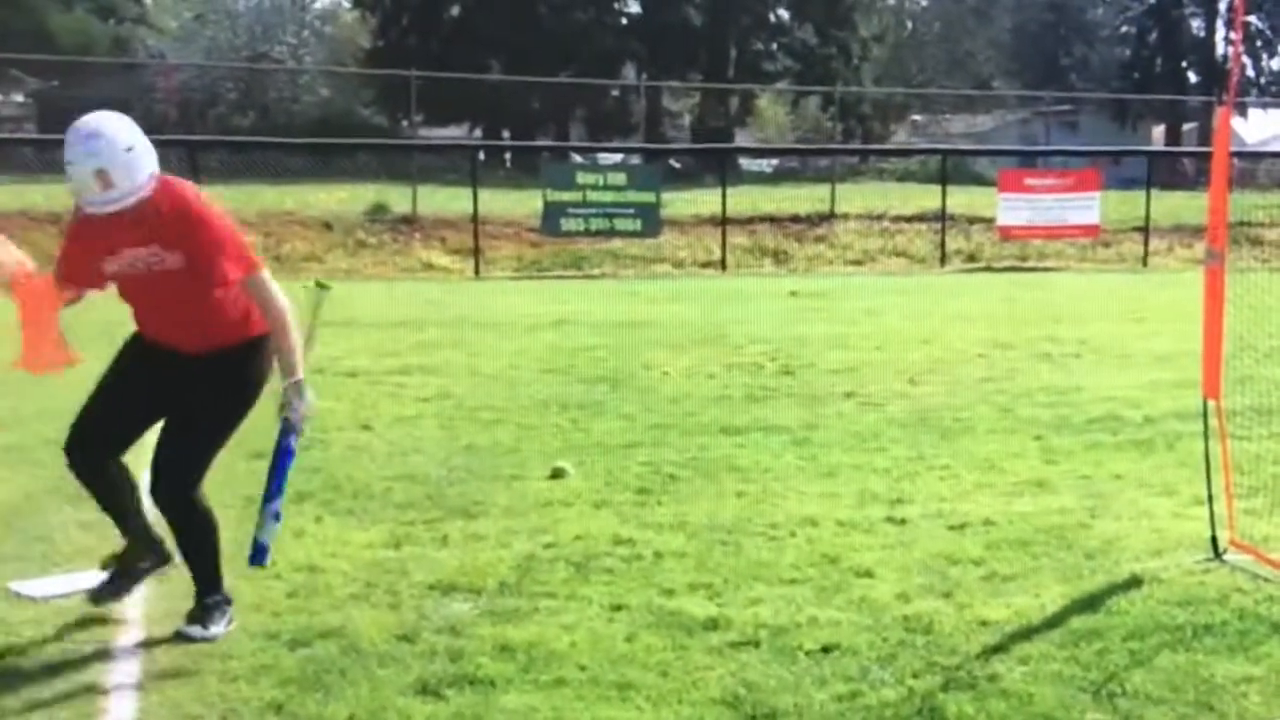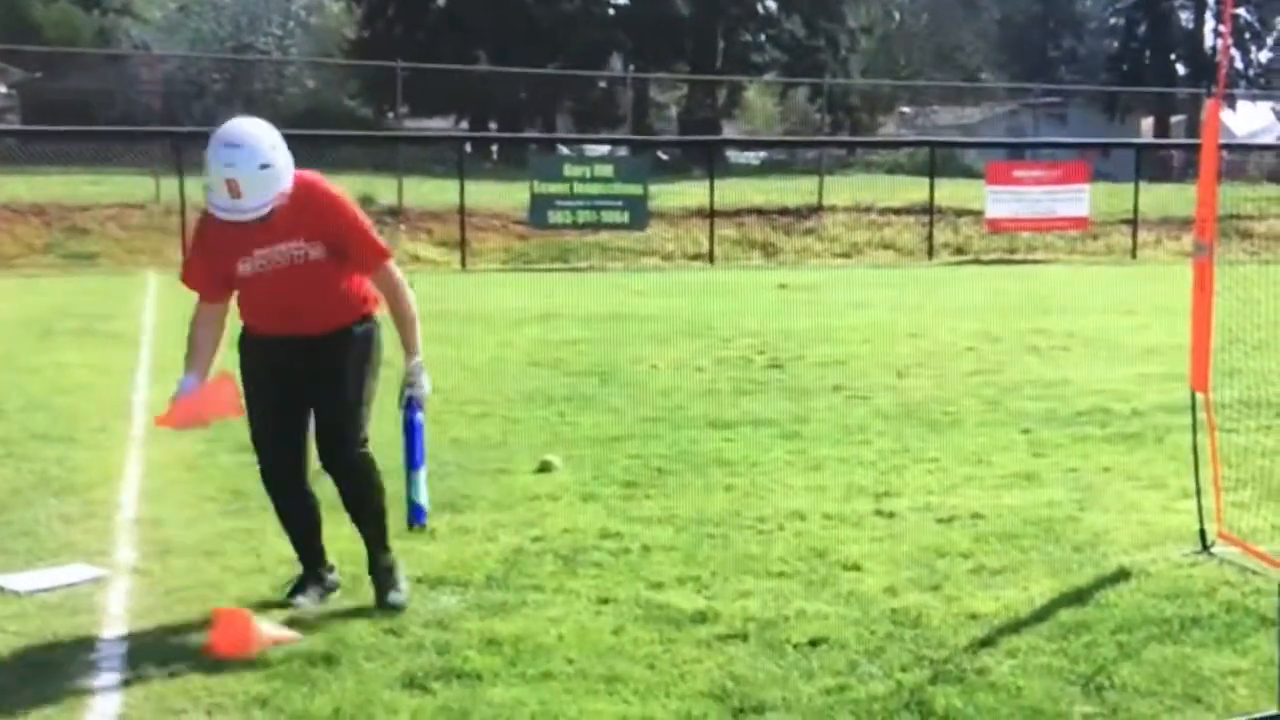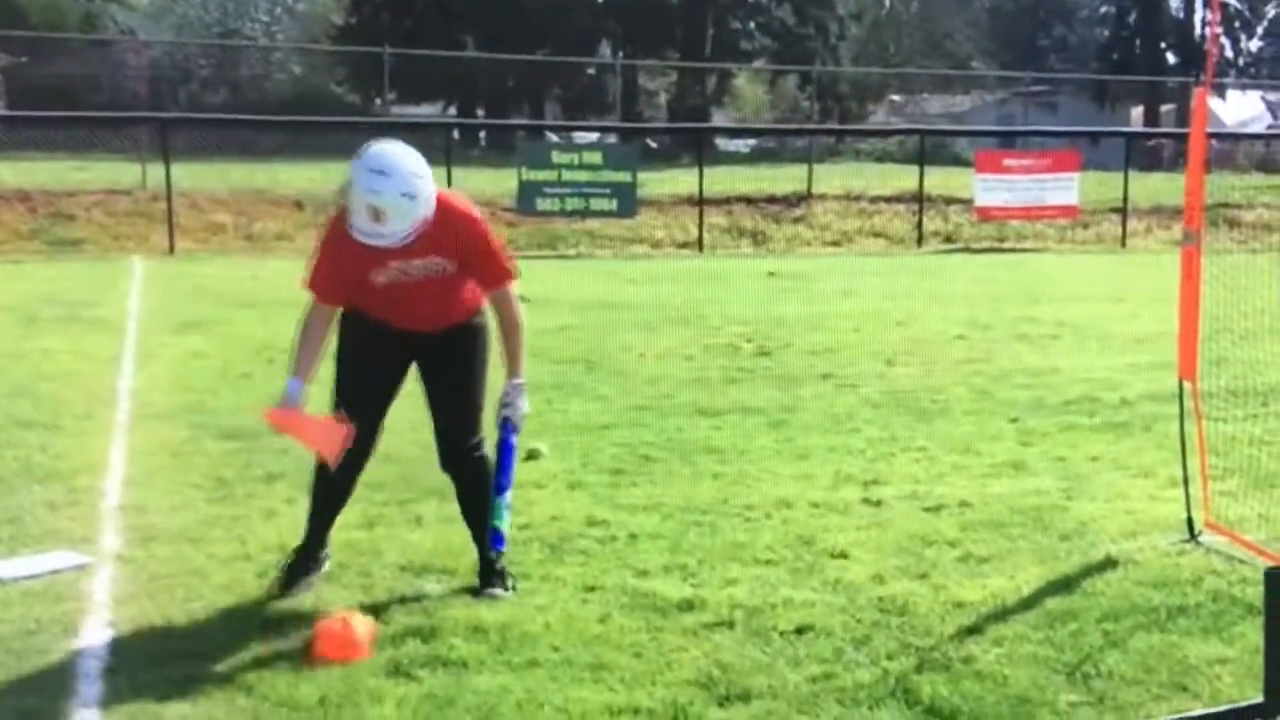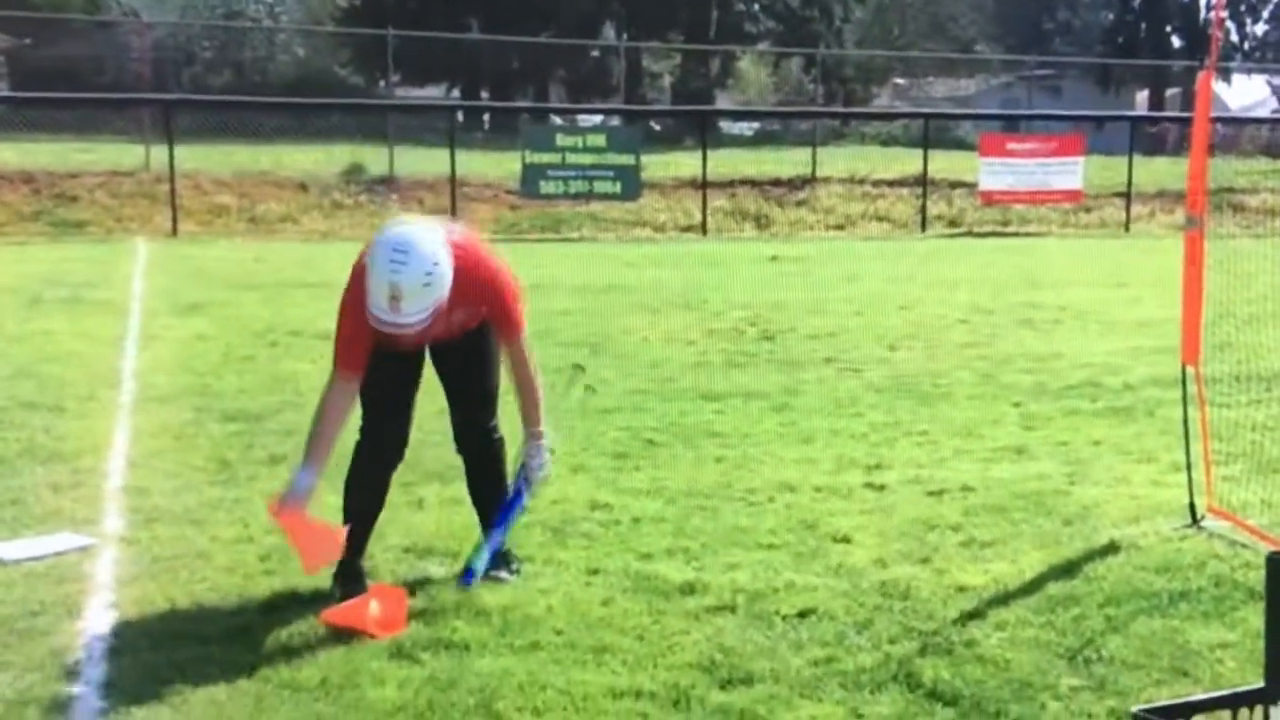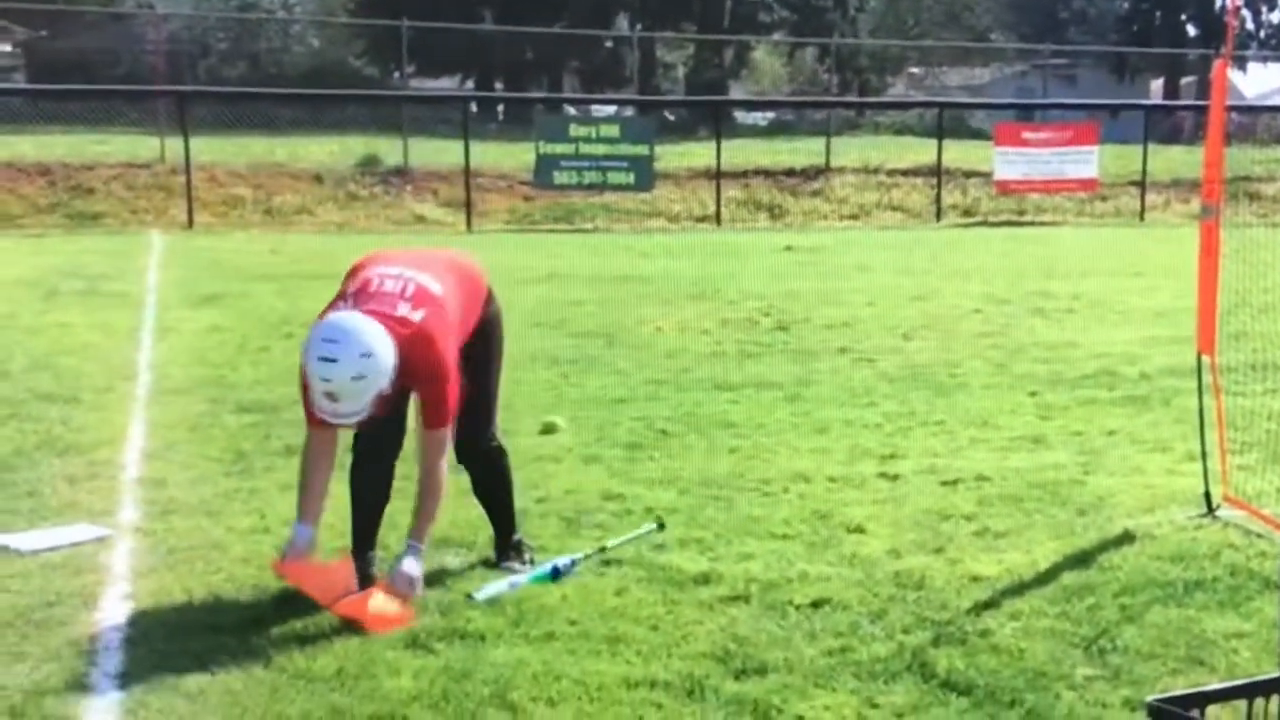
dt=0.4s
person 1, frame 1
left shoulder: (192, 213)
right shoulder: (92, 221)
left elbow: (265, 295)
right elbow: (66, 289)
left wrist: (295, 384)
left hip: (233, 355)
right hip: (159, 349)
left knee: (173, 482)
right knee: (86, 450)
left ankle: (214, 601)
right ankle: (142, 548)
person 1, frame 2
left shoulder: (323, 204)
right shoulder: (216, 224)
left elbow: (390, 280)
right elbow: (209, 308)
left wrist: (414, 363)
right wrist: (193, 379)
left hip: (343, 334)
right hip: (267, 344)
left knee: (343, 450)
right knee: (279, 467)
left ankle: (384, 562)
right ankle: (317, 570)
person 1, frame 3
left shoulder: (461, 221)
right shoulder: (348, 229)
left elbow: (506, 301)
right elbow: (322, 310)
left wrist: (516, 384)
right wrist: (296, 386)
left hip: (453, 328)
right hip: (373, 325)
left knee: (463, 448)
right knee: (347, 439)
left ankle: (491, 560)
right ankle: (310, 553)
person 1, frame 4
left shoulder: (481, 273)
right shoulder: (369, 289)
left elbow: (518, 355)
right elbow: (343, 387)
left wrist: (535, 439)
right wrist: (307, 475)
left hip: (467, 321)
right hip: (385, 318)
left knee: (478, 431)
right knee: (382, 437)
left ankle: (498, 547)
right ankle: (349, 560)
person 1, frame 5
left shoulder: (430, 351)
right shoulder: (327, 353)
left elbow: (434, 463)
right elbow: (320, 445)
left wrist: (413, 553)
right wrist: (304, 532)
left knee: (476, 439)
right knee: (376, 443)
left ankle: (509, 542)
right ankle: (362, 557)
